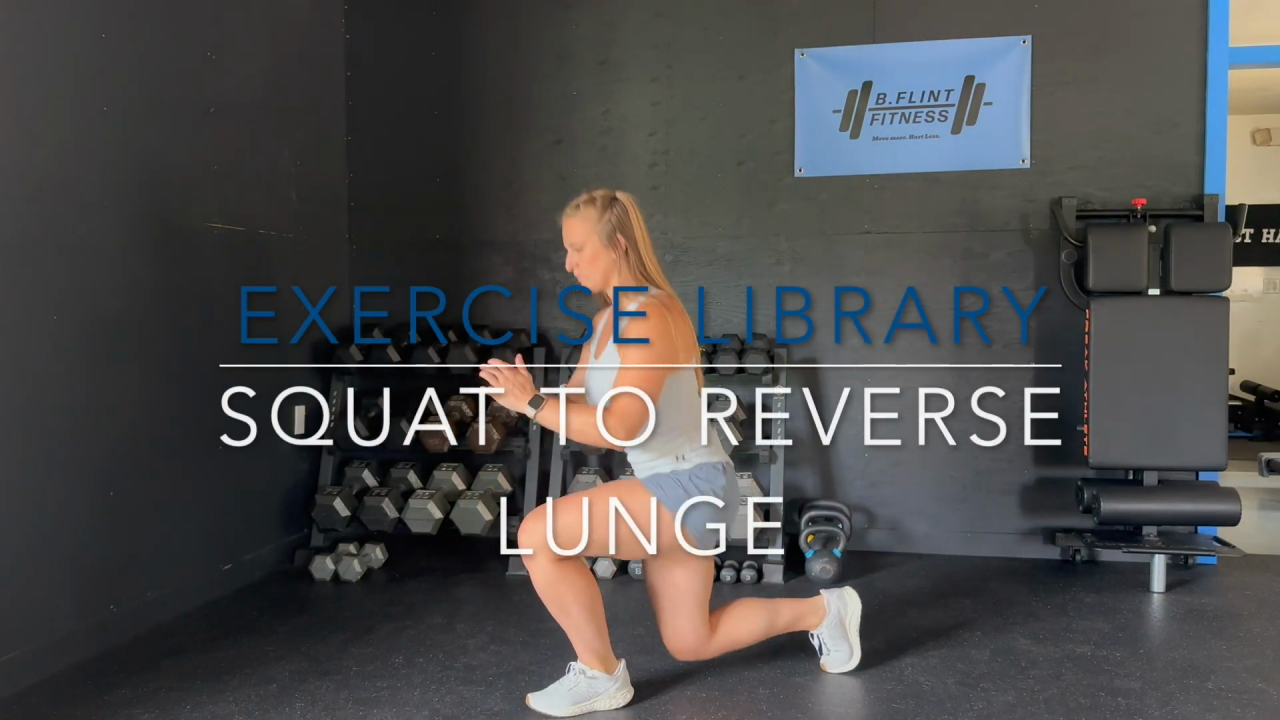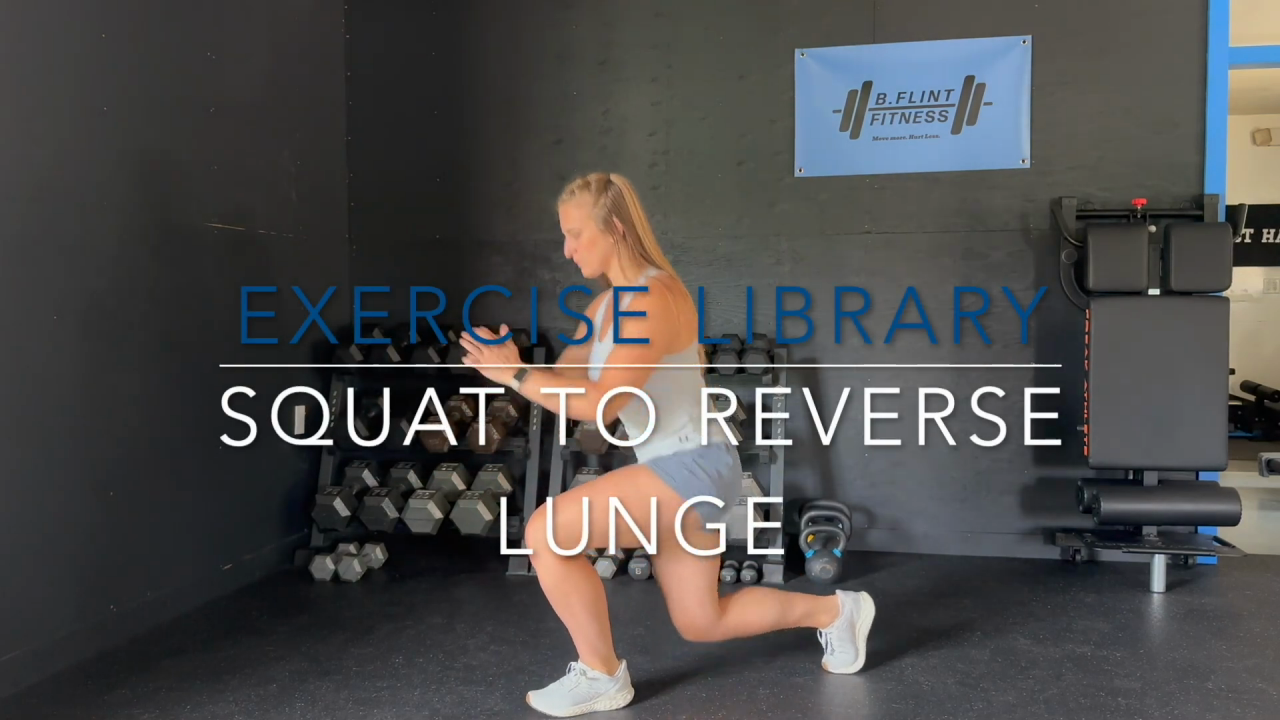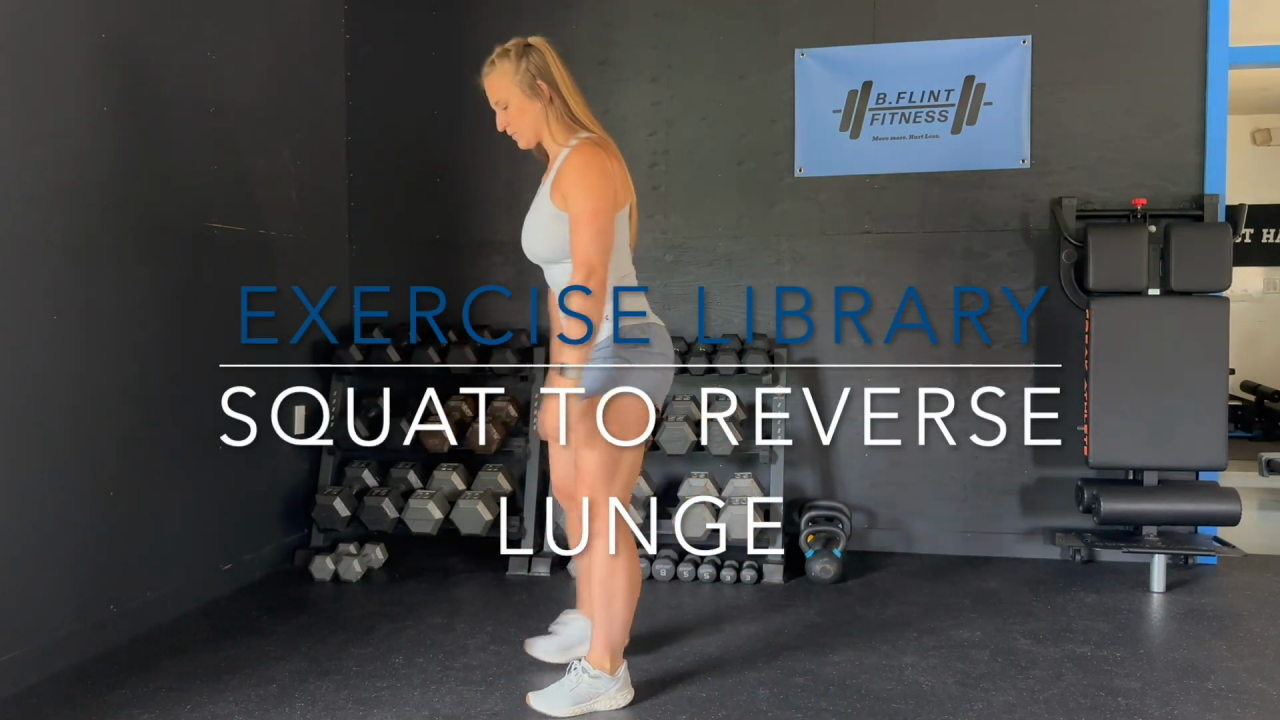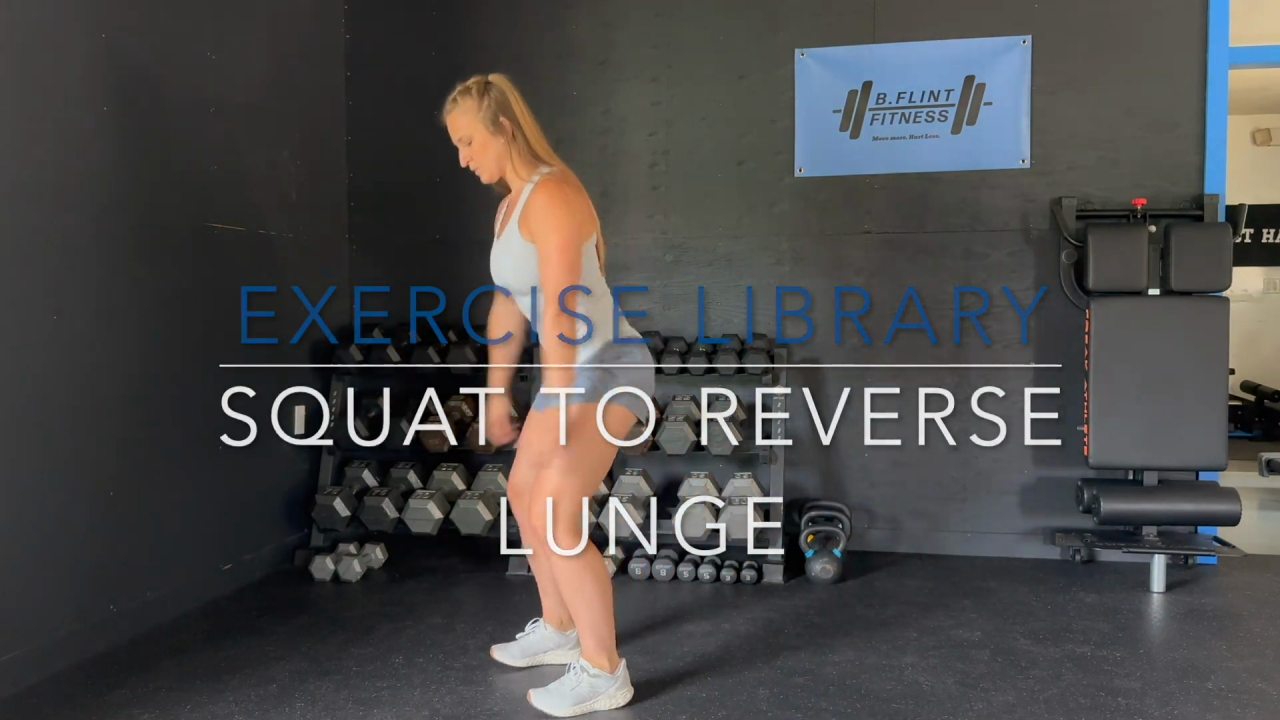
dt=0.5s
person 1, frame 1
left shoulder: (654, 319)
right shoulder: (607, 321)
left elbow: (620, 428)
right elbow: (576, 409)
left wrist: (531, 405)
right wrist: (530, 396)
left hip: (691, 492)
right hip: (673, 489)
left knee: (539, 535)
right knee: (690, 642)
left ankle: (599, 674)
right ankle: (824, 612)
person 1, frame 2
left shoulder: (654, 300)
right shoulder: (606, 303)
left elbow: (601, 405)
right elbow: (565, 384)
left wrist: (515, 376)
right wrist: (513, 367)
left hip: (695, 472)
right hip: (675, 471)
left knee: (547, 532)
right knee: (701, 622)
left ankle: (601, 675)
right ankle: (836, 612)
person 1, frame 3
left shoulder: (587, 159)
right shoulder: (557, 169)
left elbow: (595, 279)
left wrist: (564, 380)
right wrist: (562, 372)
left hip: (619, 357)
right hip: (592, 356)
left knee: (597, 513)
right knee: (571, 495)
right ankle: (591, 619)
person 1, frame 4
left shoulder: (551, 193)
right shoulder: (510, 206)
left elbow: (562, 309)
right elbow: (507, 307)
left wrist: (563, 410)
right wrist: (498, 392)
left hip: (606, 369)
right hip: (573, 371)
left knee: (555, 517)
right knee: (524, 497)
right ankle: (557, 629)
